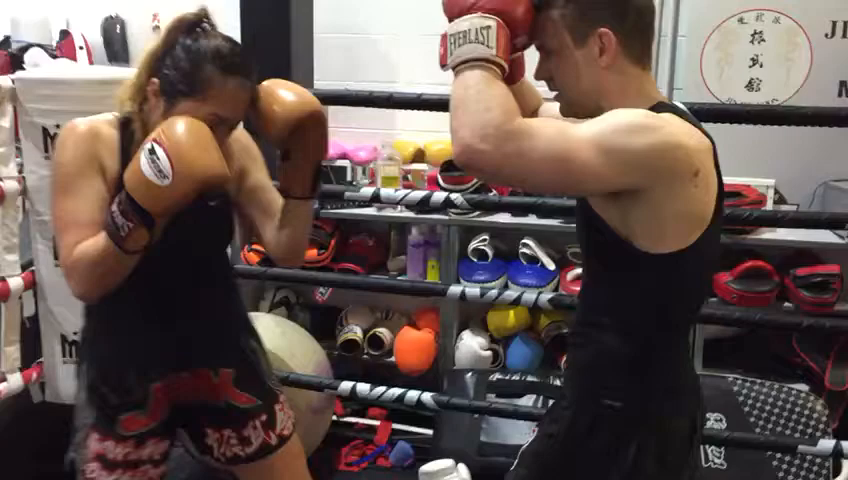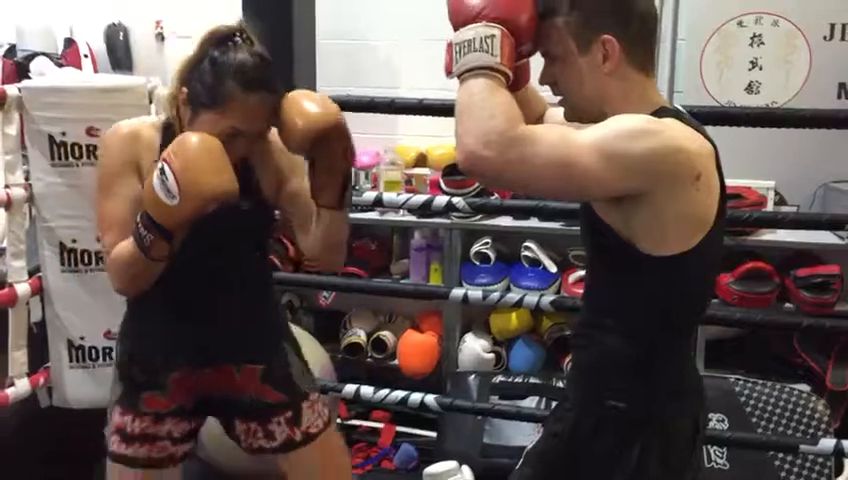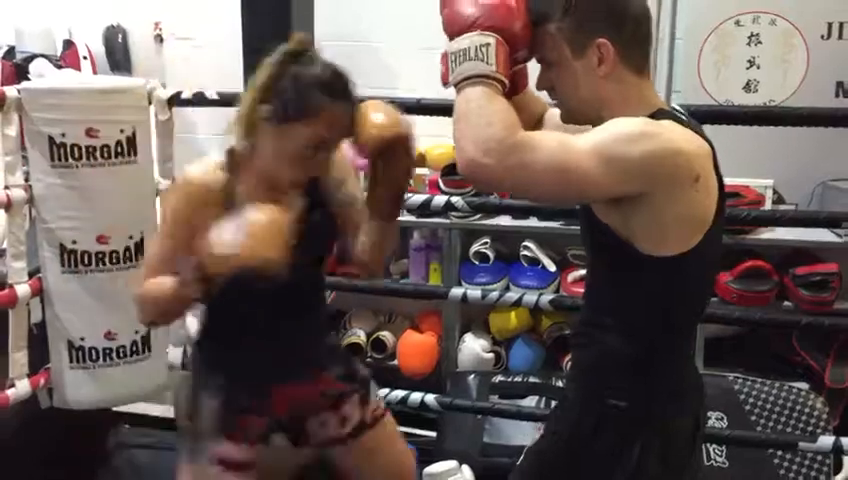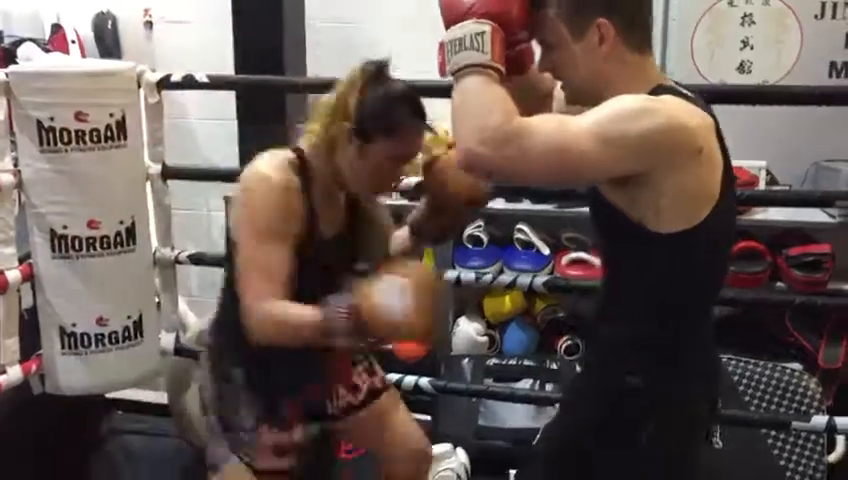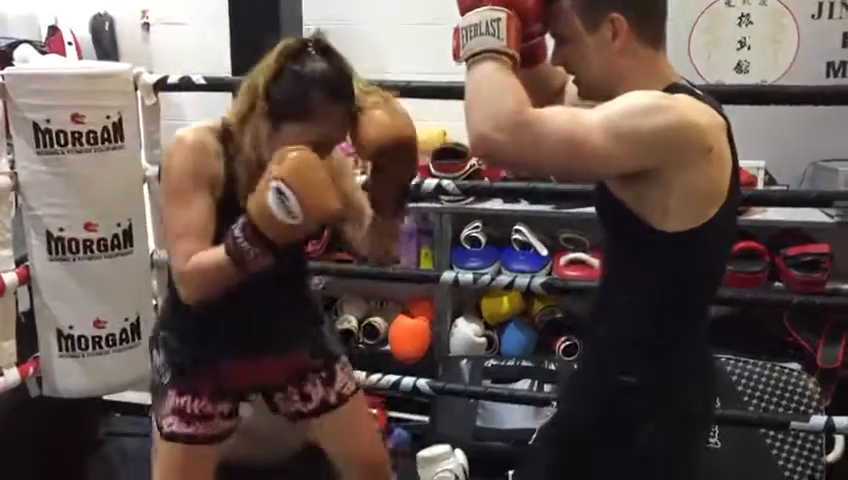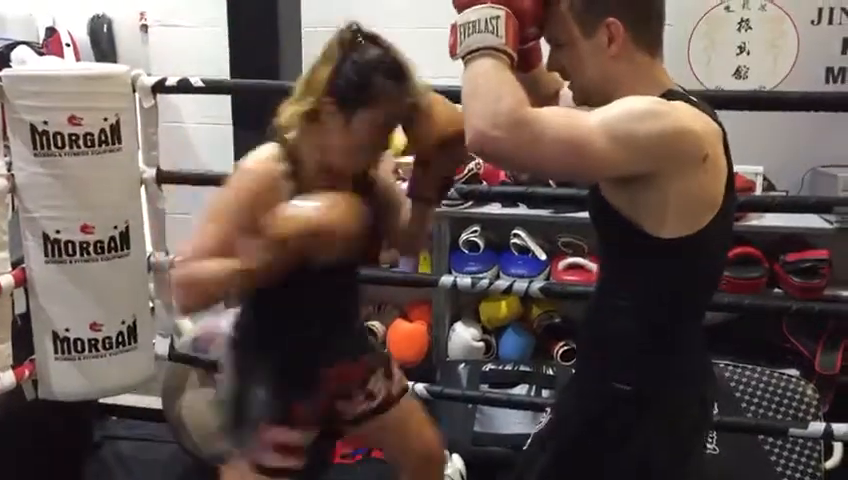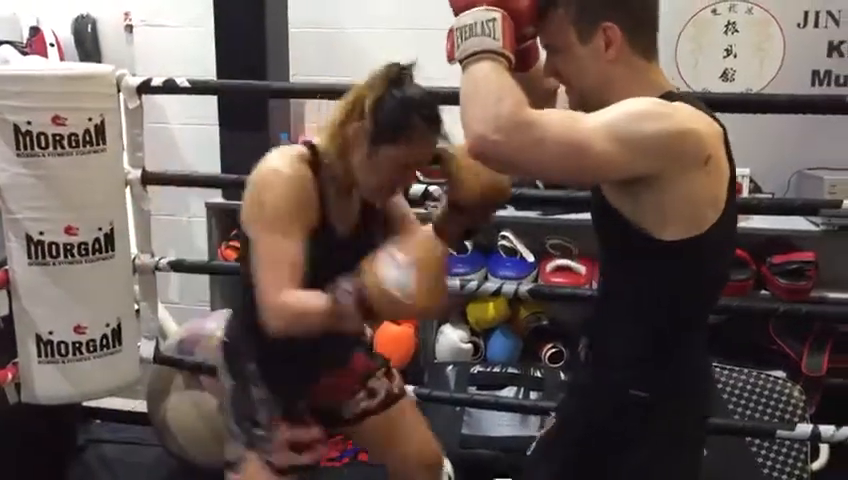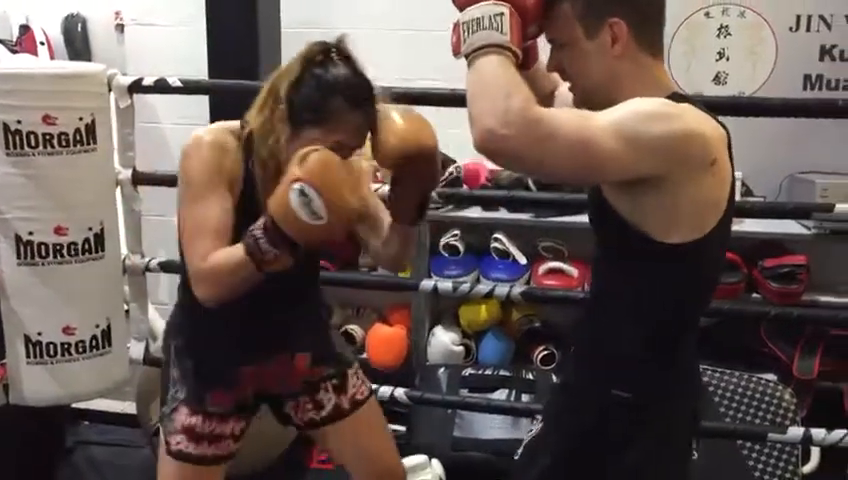
dt=0.3s
person 1, frame 1
left shoulder: (658, 142)
right shoulder: (641, 130)
left elbow: (481, 145)
right elbow: (527, 121)
left wrist: (476, 44)
right wrist: (504, 55)
left hip: (627, 419)
right hip: (636, 398)
person 1, frame 2
left shoulder: (659, 147)
right shoulder: (647, 133)
left elbow: (484, 151)
right elbow: (533, 127)
left wrist: (481, 50)
right wrist: (508, 62)
left hip: (629, 421)
right hip: (638, 399)
person 1, frame 3
left shoulder: (658, 148)
right shoulder: (650, 135)
left elbow: (486, 159)
right elbow: (533, 129)
left wrist: (476, 56)
right wrist: (507, 67)
left hip: (631, 420)
right hip: (640, 399)
person 1, frame 4
left shoulder: (658, 125)
right shoulder: (664, 108)
left elbow: (486, 147)
right elbow: (538, 101)
left wrist: (474, 45)
right wrist: (510, 45)
left hip: (648, 392)
right hip: (652, 376)
person 1, frame 5
left shoulder: (670, 122)
right shoulder: (666, 109)
left elbow: (497, 136)
right elbow: (548, 103)
right wrist: (523, 40)
left hip: (643, 394)
right hip: (647, 377)
person 1, frame 6
left shoulder: (667, 130)
right shoulder: (661, 116)
left elbow: (494, 131)
right elbow: (543, 111)
right wrist: (519, 44)
left hip: (637, 402)
right hip: (640, 384)
person 1, frame 7
left shoulder: (669, 131)
right shoulder: (654, 120)
left elbow: (494, 137)
right elbow: (537, 116)
right wrist: (515, 47)
left hip: (640, 408)
right hip: (626, 386)
person 1, frame 8
left shoulder: (676, 133)
right shoulder: (651, 121)
left elbow: (503, 131)
right elbow: (540, 104)
right wrist: (516, 43)
left hip: (630, 409)
right hip: (614, 389)
person 2, frame 1
left shoulder: (231, 146)
right shoulder: (87, 141)
left elbow: (285, 250)
right elbow: (82, 278)
left wrist: (301, 167)
right wrist: (142, 208)
left hip: (224, 356)
right hip: (125, 370)
person 2, frame 2
left shoulder: (273, 152)
right shoulder: (130, 143)
left elbow: (325, 256)
right elbow: (123, 277)
left wrist: (330, 175)
right wrist: (164, 220)
left hip: (256, 353)
right hip: (158, 361)
person 2, frame 3
left shoulder: (328, 174)
right shoulder: (203, 186)
left elbow: (369, 260)
right elbow: (149, 304)
left wrist: (386, 188)
right wrist: (204, 272)
left hip: (318, 365)
right hip: (233, 378)
person 2, frame 4
left shoulder: (355, 185)
right shoulder: (272, 185)
left elbow: (384, 254)
right elbow: (264, 319)
left wrist: (428, 222)
right wrist: (353, 320)
left hip: (326, 359)
right hip: (251, 372)
person 2, frame 5
left shoulder: (319, 161)
right shoulder: (195, 151)
left elbow: (375, 247)
right elbow: (192, 283)
left wrist: (390, 183)
right wrist: (262, 233)
left hip: (294, 336)
right hip: (201, 350)
person 2, frame 6
left shoulder: (365, 163)
right shoulder: (265, 176)
left elbow: (407, 240)
right elbow: (186, 287)
left wrist: (431, 180)
right wrist: (268, 257)
left hip: (346, 351)
right hip: (272, 370)
person 2, frame 7
left shoulder: (378, 179)
right shoulder: (284, 178)
left elbow: (421, 257)
right elbow: (277, 311)
left wrist: (460, 215)
right wrist: (361, 302)
left hip: (339, 355)
right hip: (270, 370)
person 2, frame 8
left shoulder: (336, 164)
right shoulder: (212, 150)
left elbow: (391, 257)
right elbow: (208, 282)
left wrist: (409, 194)
right wrist: (281, 234)
left hip: (303, 342)
right hip: (211, 354)
